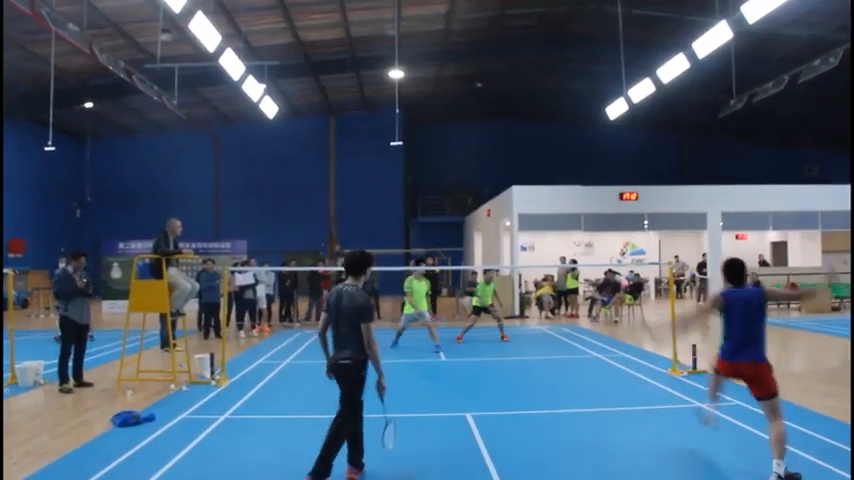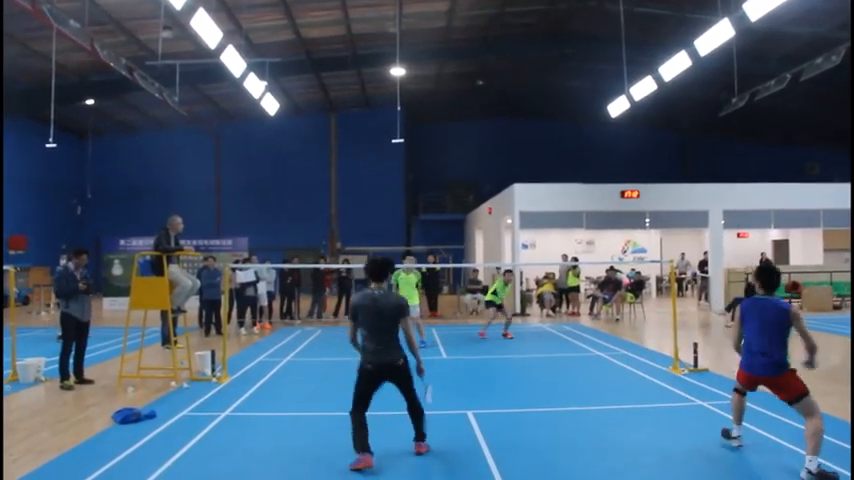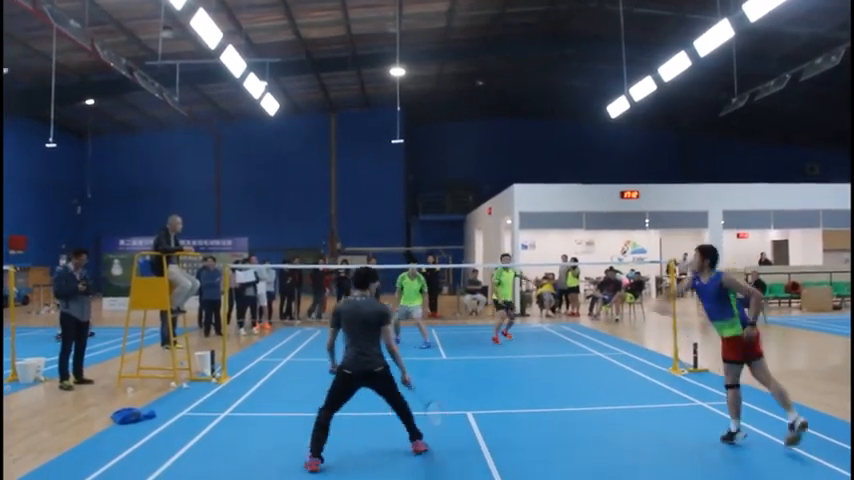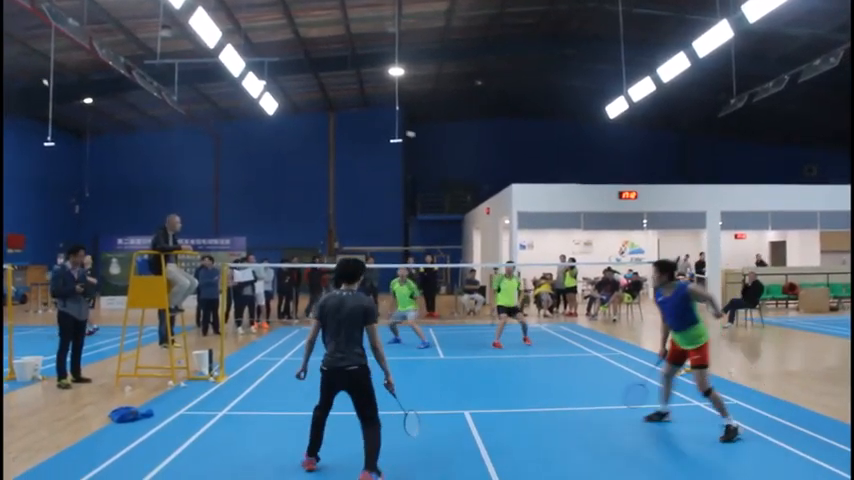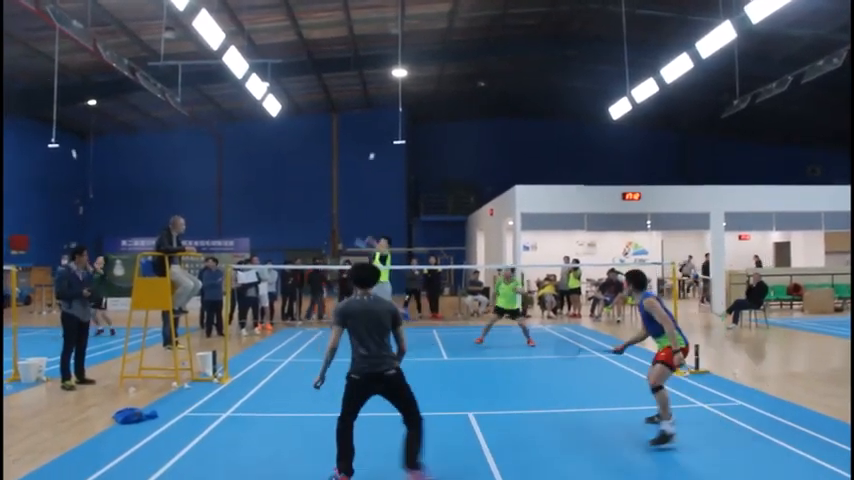
dt=0.4s
person 1, frame 1
left shoulder: (333, 293)
right shoulder: (362, 300)
left elbow: (320, 331)
right elbow: (370, 343)
left wrist: (328, 359)
right wrist: (380, 375)
left hip: (337, 362)
right hip: (354, 364)
left knee: (352, 414)
right knee: (344, 420)
person 1, frame 2
left shoulder: (357, 301)
right shoulder: (398, 301)
left elbow: (352, 338)
right elbow: (409, 337)
right wrist: (419, 362)
left hip: (370, 364)
right hip: (396, 362)
left knee: (358, 410)
right knee: (412, 400)
left ankle: (364, 454)
right ankle: (420, 442)
person 1, frame 3
left shoulder: (340, 308)
right shoulder: (380, 309)
left elbow: (330, 343)
right elbow: (390, 345)
left wrist: (333, 364)
right wrist: (404, 372)
left hip: (348, 370)
right hip: (376, 369)
left knee: (326, 411)
right knee: (399, 403)
left ankle: (314, 458)
right ankle: (416, 441)
person 1, frame 4
left shoulder: (326, 301)
right shoulder: (366, 304)
left elbow: (311, 338)
right elbow: (375, 345)
left wrist: (304, 365)
right wrist: (388, 374)
left hip: (329, 368)
right hip: (355, 369)
left knee: (321, 410)
right knee: (370, 421)
left ankle: (310, 457)
person 1, frame 5
left shoulder: (344, 308)
right shoulder: (390, 307)
left elbow: (333, 345)
right elbow: (403, 348)
left wrist: (322, 374)
left hip: (359, 375)
right hip: (389, 373)
left knee: (346, 421)
right knee: (414, 420)
person 2, frame 1
left shoulder: (722, 298)
right shoulder: (761, 293)
left elbow: (697, 316)
right elbow: (796, 295)
right wrist: (817, 289)
left hip: (729, 360)
right hip: (756, 363)
left knee: (716, 373)
right knee: (776, 418)
left ankle: (711, 411)
person 2, frame 2
left shoulder: (744, 307)
right shoulder: (788, 310)
left elbow: (737, 343)
right elbow: (811, 345)
right wrist: (811, 359)
left hip: (750, 368)
right hip: (778, 371)
left knee: (739, 389)
right knee: (814, 415)
left ankle: (736, 435)
person 2, frame 3
left shoulder: (722, 278)
right shoulder: (696, 280)
left elbow: (755, 295)
right elbow: (681, 289)
left wrist: (750, 323)
left hip: (736, 335)
right hip: (737, 334)
left knee: (731, 383)
right knee: (765, 377)
left ankle: (734, 430)
right ankle: (795, 419)
person 2, frame 4
left shoulder: (686, 290)
right shoulder: (657, 296)
left elbow: (708, 297)
left wrist: (717, 310)
right wrist: (663, 346)
left hip: (696, 342)
right hip: (678, 342)
left knee: (703, 387)
right knee: (667, 375)
left ankle: (730, 424)
right ankle: (664, 411)
person 2, frame 5
left shoulder: (648, 300)
right shoulder: (644, 300)
left elbow: (668, 323)
right elbow: (647, 331)
left wrist: (677, 350)
right wrist: (625, 345)
left hip: (674, 346)
right hip: (666, 346)
left knee: (655, 382)
right knee: (653, 378)
left ankle: (668, 429)
right ankle: (664, 415)
person 3, frame 1
left shoulder: (83, 275)
right shoulder: (62, 275)
left elbow: (90, 294)
right elbow: (58, 294)
left wrist: (88, 290)
right wrist: (76, 287)
left hip: (83, 317)
right hip: (68, 317)
left knee: (80, 350)
right knee: (66, 350)
left ankle: (78, 379)
right ankle: (63, 382)
person 3, frame 2
left shoulder: (84, 272)
right shoulder: (62, 272)
left elbow: (90, 290)
right elbow: (58, 292)
left wrist: (88, 288)
right wrist: (76, 288)
left hip: (84, 314)
right hip: (69, 314)
left knee: (81, 347)
right knee: (67, 347)
left ankle: (79, 376)
right ankle: (64, 379)
person 3, frame 3
left shoulder: (84, 273)
right shoulder: (62, 272)
left elbow: (90, 291)
right elbow: (58, 292)
left wrist: (88, 289)
right wrist: (76, 288)
left hip: (84, 314)
right hip: (69, 314)
left knee: (81, 347)
right knee: (67, 347)
left ankle: (79, 376)
right ankle: (64, 379)
person 3, frame 4
left shoulder: (82, 272)
right shoulder: (60, 271)
left elbow: (89, 290)
right elbow: (54, 292)
left wrist: (87, 289)
right wrist: (73, 289)
left hip: (81, 313)
right hip: (66, 313)
left knee: (78, 346)
right knee: (64, 346)
left ankle: (76, 374)
right ankle: (61, 378)
person 3, frame 5
left shoulder: (85, 273)
right shoulder: (64, 272)
right elbow: (60, 294)
left wrist: (90, 294)
right wrist: (80, 293)
left hip: (84, 314)
right hip: (70, 314)
left knee: (82, 347)
right knee: (69, 347)
left ankle: (80, 376)
right ankle: (65, 379)
person 4, frame 1
left shoulder: (174, 240)
right shoulder: (161, 238)
left elbow: (174, 253)
right elbow: (162, 252)
left wrist: (184, 253)
right wrist: (181, 251)
left hip: (174, 269)
right hip: (162, 271)
left knee: (195, 286)
right knee: (185, 287)
left ankle: (177, 308)
right ankle: (171, 309)
person 4, frame 2
left shoulder: (175, 237)
right shoulder: (162, 235)
left elbow: (175, 251)
right elbow: (164, 248)
left wrist: (185, 250)
right wrist: (182, 248)
left hip: (175, 266)
right hip: (164, 268)
left knee: (195, 283)
right knee: (186, 284)
left ankle: (178, 305)
right ankle: (172, 306)
person 4, frame 3
left shoulder: (175, 236)
right shoulder: (162, 235)
left elbow: (175, 251)
right elbow: (163, 249)
left wrist: (185, 250)
right wrist: (182, 248)
left hip: (174, 266)
right hip: (163, 268)
left knee: (195, 284)
right knee: (186, 284)
left ankle: (177, 305)
right ankle: (172, 307)
person 4, frame 4
left shoulder: (173, 236)
right shoulder: (160, 234)
left elbow: (173, 249)
right elbow: (161, 248)
left wrist: (182, 248)
right wrist: (180, 247)
left hip: (172, 265)
right hip: (161, 267)
left knee: (193, 283)
right knee: (184, 283)
left ankle: (175, 304)
right ankle: (170, 305)
person 4, frame 5
left shoulder: (177, 237)
right shoulder: (164, 235)
left elbow: (177, 251)
right elbow: (165, 249)
left wrist: (186, 250)
right wrist: (184, 249)
left hip: (176, 267)
right hip: (165, 268)
left knee: (197, 284)
right knee: (188, 285)
left ankle: (179, 306)
right ankle: (174, 307)
